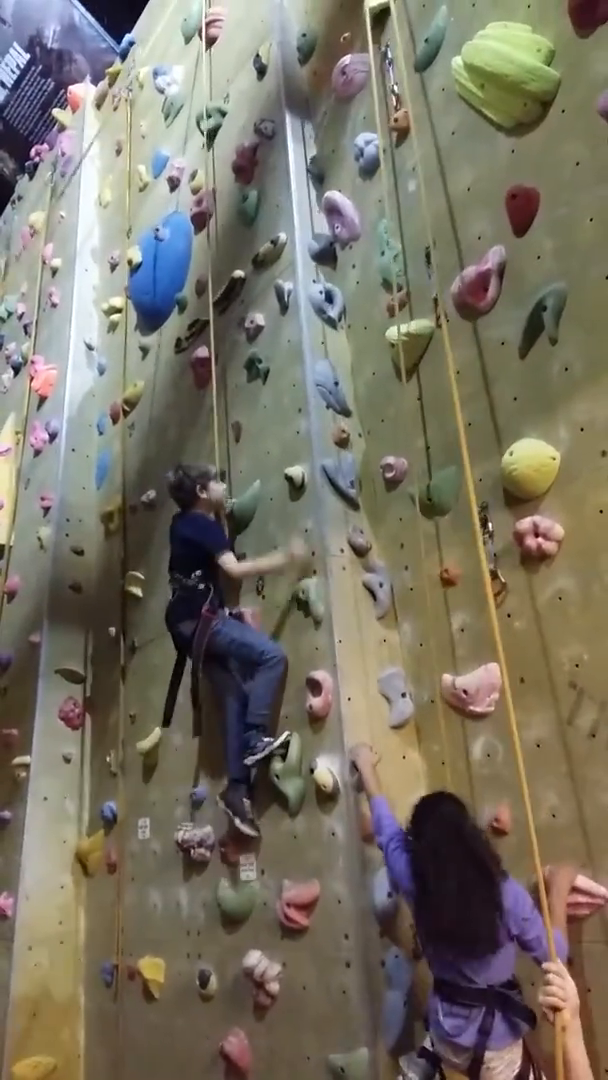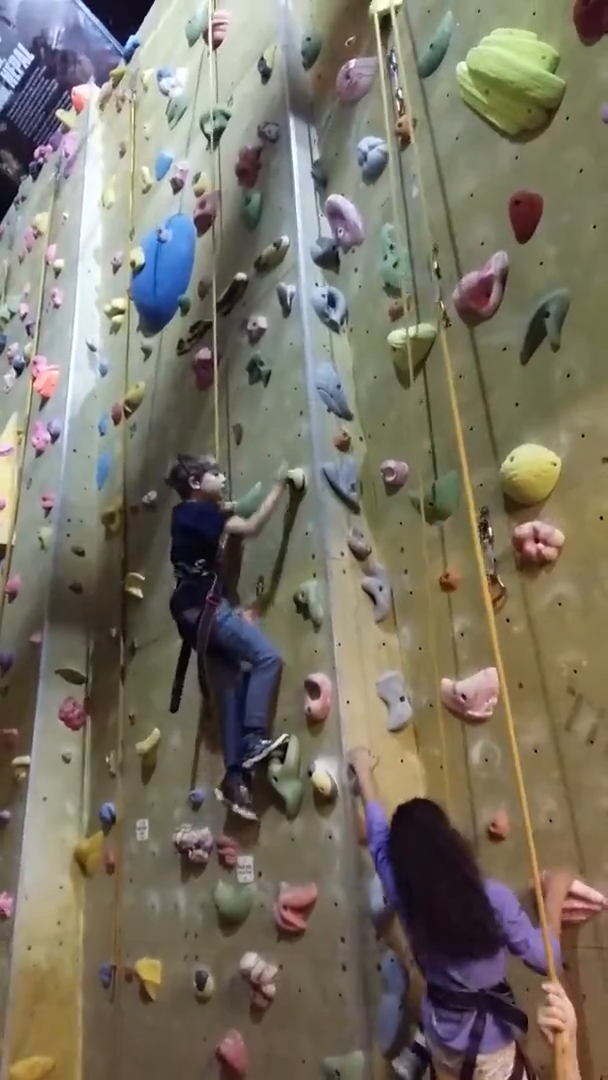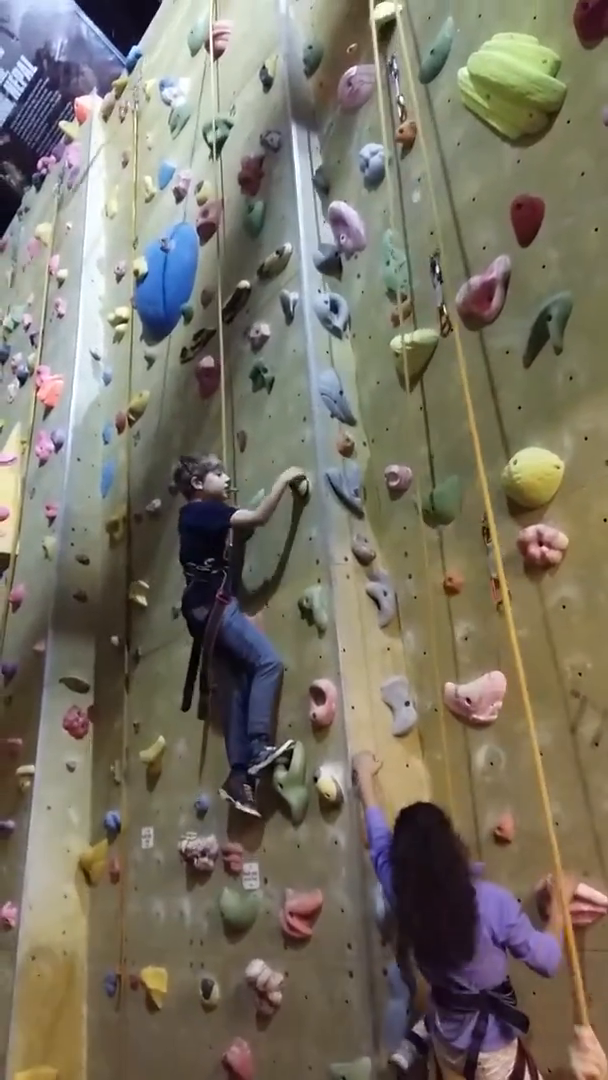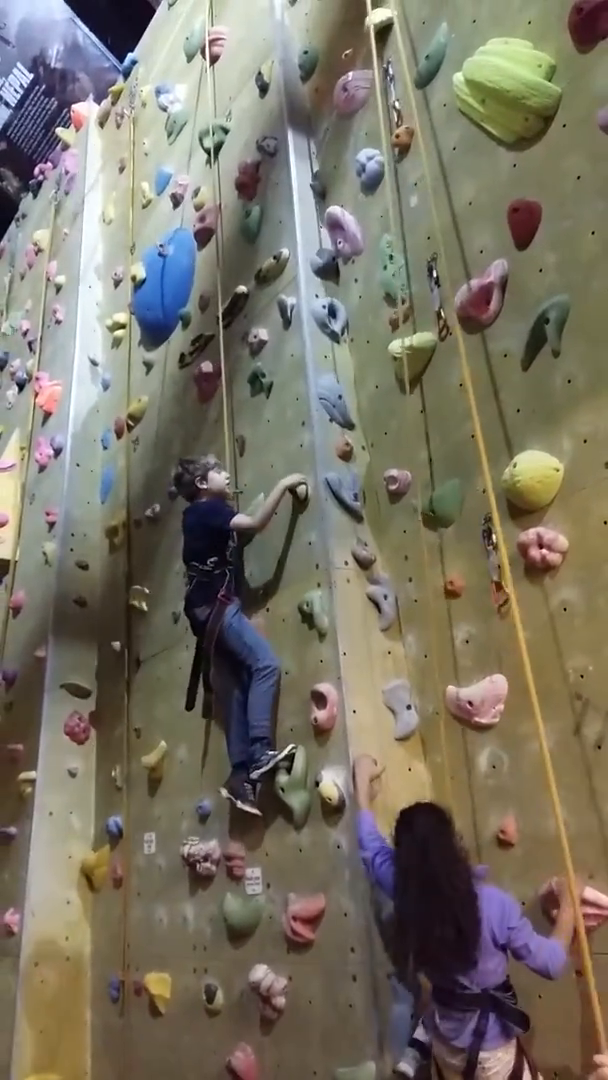
dt=0.2s
person 1, frame 1
left shoulder: (185, 522)
right shoulder: (203, 525)
right elbow: (235, 570)
left wrist: (221, 517)
right wrist: (286, 559)
left hip: (192, 620)
right hip: (202, 618)
left knee: (235, 695)
right knee: (272, 656)
left ankle: (237, 788)
right ankle: (256, 739)
person 1, frame 2
left shoulder: (190, 513)
right shoulder: (200, 512)
left elbow: (222, 530)
right elbow: (251, 528)
left wrist: (223, 512)
right wrist: (278, 488)
left hip: (196, 606)
right hip: (204, 605)
left knee: (233, 684)
right knee: (267, 657)
left ankle: (234, 776)
right ankle: (253, 741)
person 1, frame 3
left shoulder: (197, 514)
right shoulder: (205, 511)
right elbow: (258, 518)
left wrist: (226, 502)
right wrist: (284, 479)
left hip: (207, 605)
right hip: (213, 604)
left knee: (242, 683)
right knee: (269, 662)
left ankle: (239, 775)
right ankle: (259, 748)
person 1, frame 4
left shoulder: (202, 513)
right shoulder: (208, 510)
right elbow: (255, 524)
right wrist: (282, 486)
left hip: (211, 604)
right hip: (215, 603)
left knee: (242, 683)
right knee: (266, 665)
left ankle: (240, 774)
right ankle: (260, 754)
person 2, frame 1
left shoulder: (415, 883)
right shoulder: (507, 893)
left elbow: (387, 830)
right elbow: (552, 954)
left wrist: (366, 768)
right wrist: (558, 893)
left hip: (446, 1038)
right hip: (496, 1049)
person 2, frame 2
left shoulder: (402, 892)
right shoulder: (493, 897)
left elbow: (379, 834)
right elbow: (544, 959)
left wrist: (363, 771)
right wrist: (554, 897)
left hip: (440, 1043)
right hip: (488, 1052)
person 2, frame 3
left shoulder: (402, 894)
right shoulder: (493, 901)
left elbow: (378, 836)
right elbow: (546, 960)
left wrist: (364, 775)
right wrist: (560, 900)
left hip: (445, 1044)
right hip: (491, 1053)
left ankle: (414, 1046)
person 2, frame 4
left shoulder: (403, 890)
right shoulder: (494, 904)
left elbow: (369, 841)
right elbow: (550, 963)
left wrist: (362, 779)
right wrist: (568, 906)
left hip: (444, 1045)
right hip: (490, 1053)
left ankle: (417, 1054)
